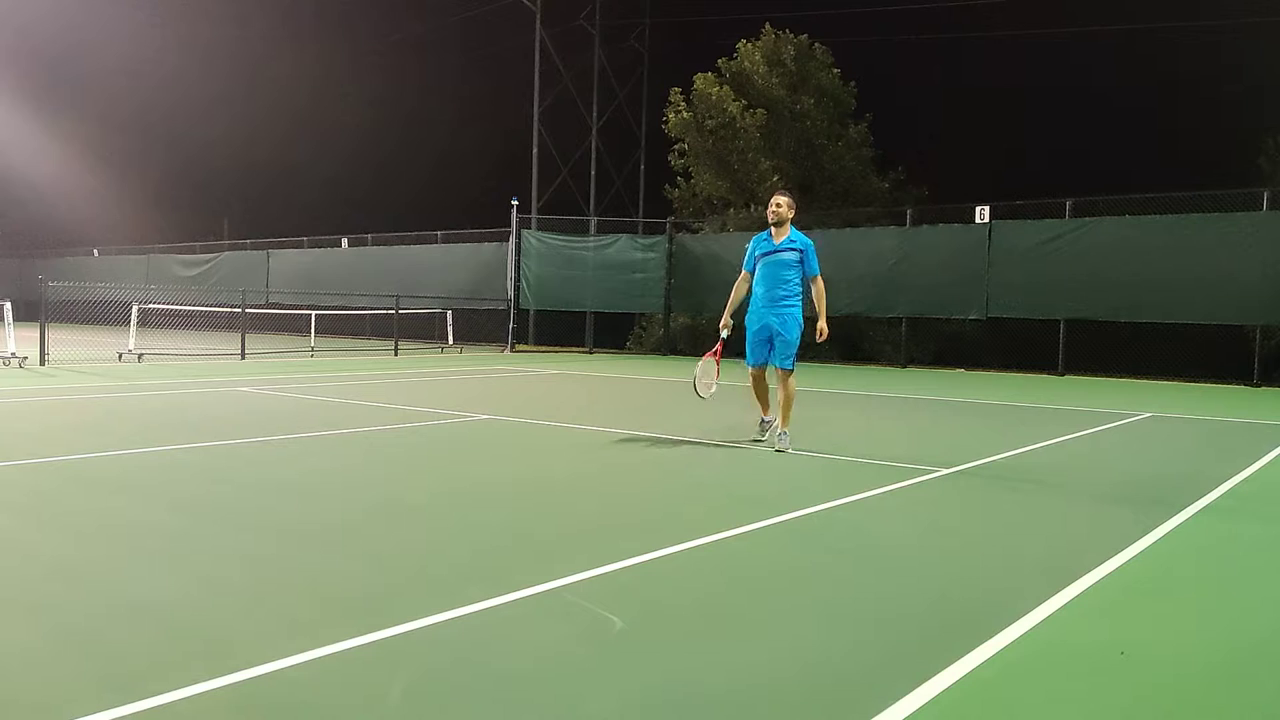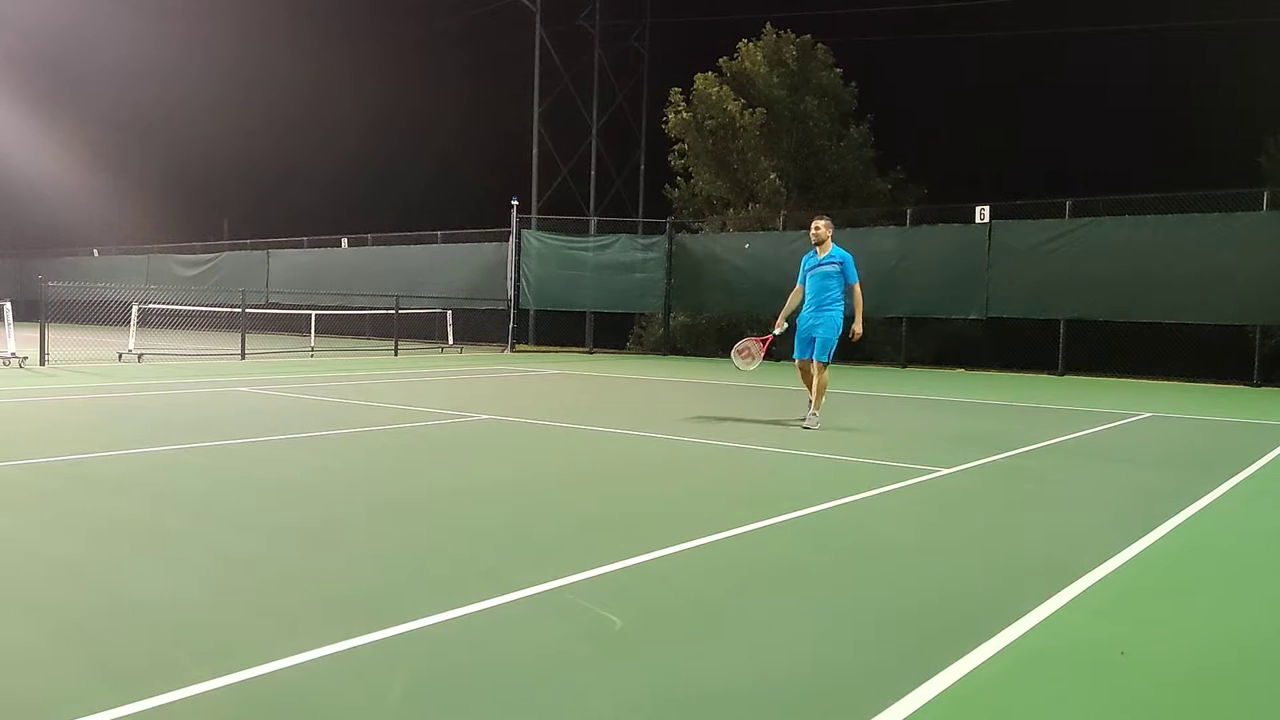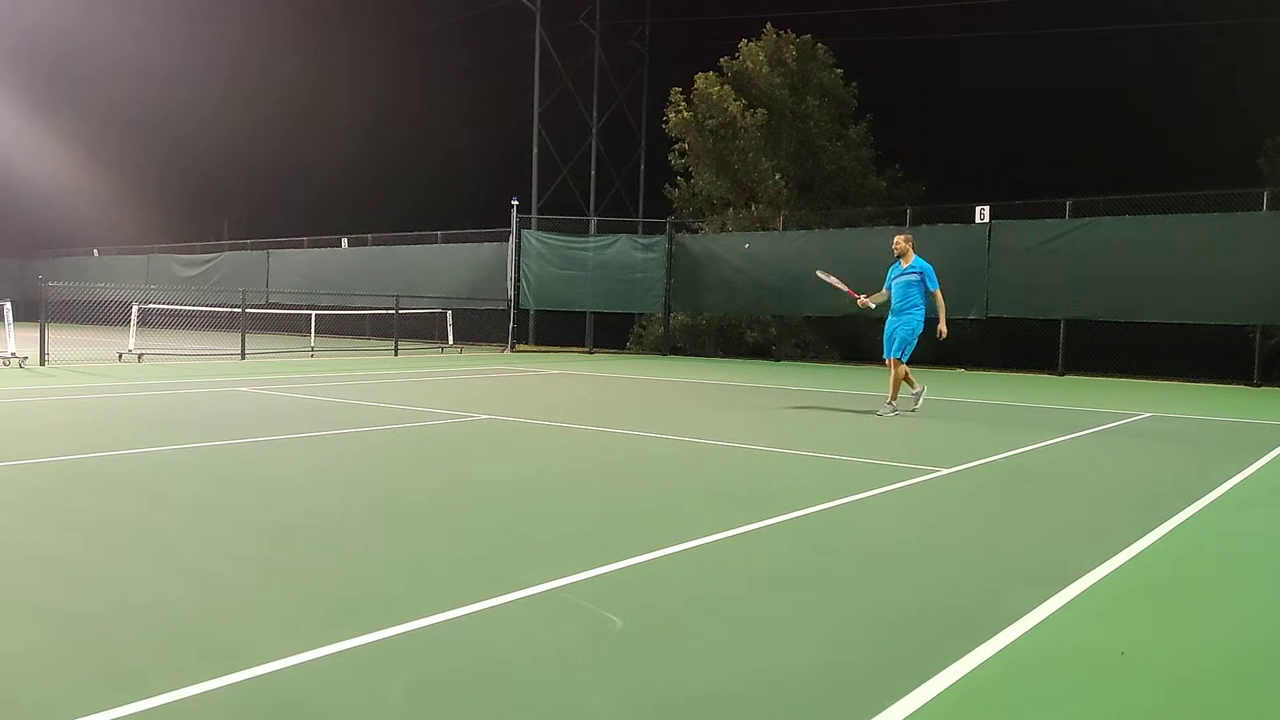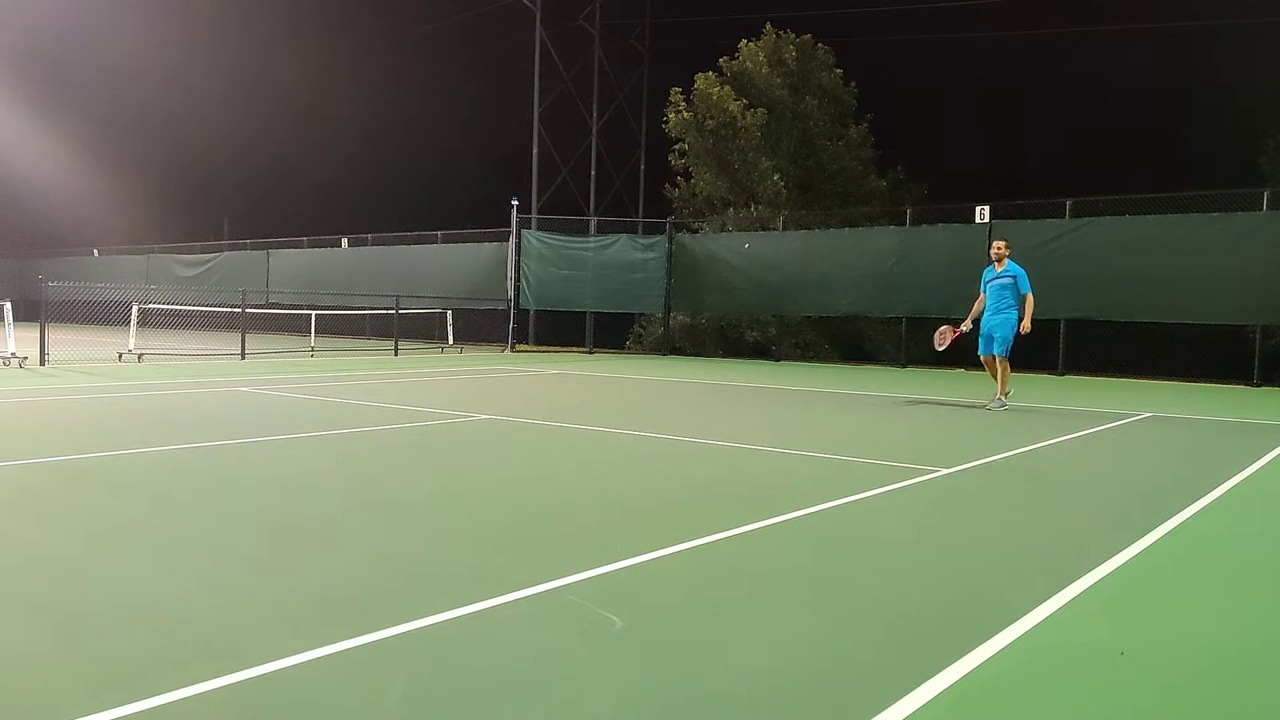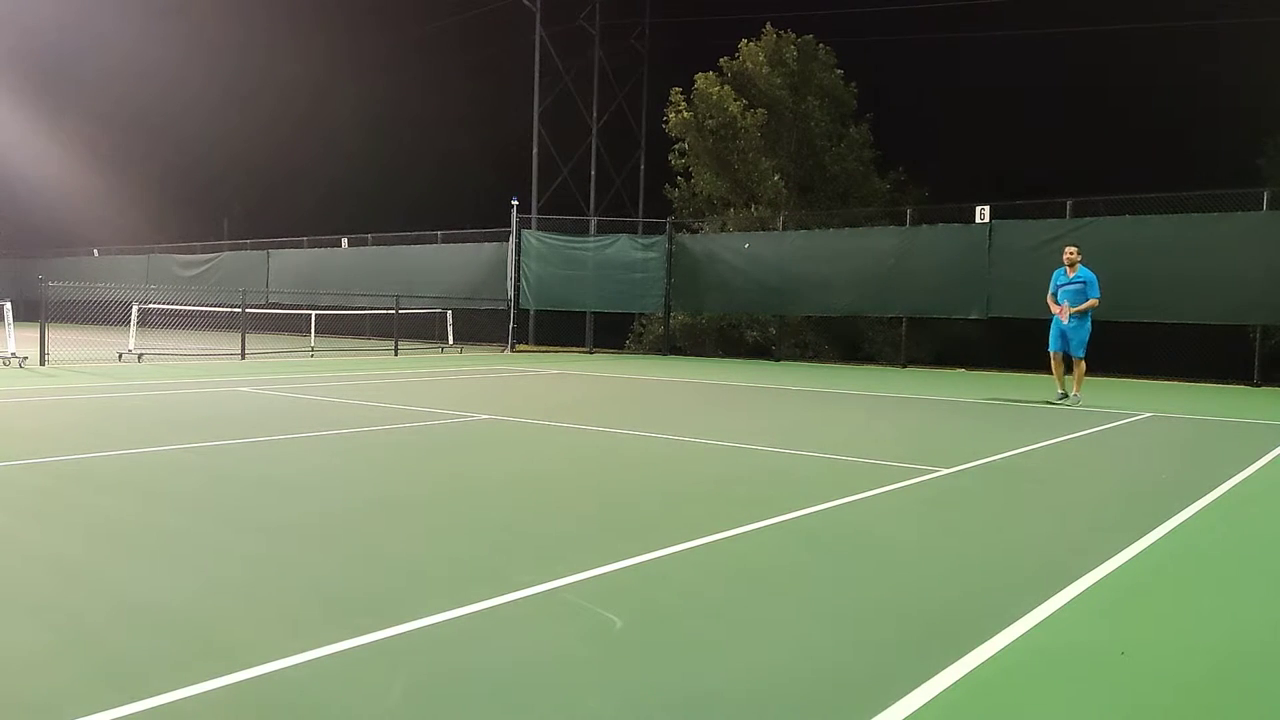
dt=1s
person 1, frame 1
left shoulder: (803, 243)
right shoulder: (756, 242)
left elbow: (816, 282)
right elbow: (743, 281)
left wrist: (822, 318)
right wrist: (728, 313)
left hip: (788, 317)
right hip: (758, 316)
left knee: (784, 373)
right knee: (756, 372)
left ankle: (784, 431)
right ankle: (766, 417)
person 1, frame 2
left shoulder: (843, 257)
right shoulder: (807, 259)
left elbow: (856, 290)
right elbow: (798, 291)
left wrist: (858, 321)
right wrist: (782, 316)
left hip: (830, 318)
right hip: (806, 318)
left knee: (820, 365)
right knee: (802, 363)
left ankle: (814, 413)
right ankle: (815, 399)
person 1, frame 3
left shoulder: (924, 268)
right shoulder: (894, 269)
left elbow: (937, 295)
right elbow: (885, 293)
left wrist: (942, 321)
right wrist: (868, 300)
left hip: (911, 320)
right hip: (893, 320)
left knee: (897, 361)
right knee: (890, 362)
left ankle: (892, 403)
right ankle: (917, 388)
person 1, frame 4
left shoulder: (1017, 272)
right shoulder: (987, 272)
left elbow: (1029, 297)
right elbow: (982, 298)
left wrist: (1027, 319)
right wrist: (969, 319)
left hip: (1006, 321)
right hip: (987, 320)
left knee: (1001, 358)
right knee: (986, 358)
left ankle: (1002, 398)
right ankle: (1003, 389)
person 1, frame 5
left shoulder: (1088, 276)
right shoulder: (1057, 274)
left elbow: (1095, 301)
right elbow: (1050, 295)
left wrist: (1074, 310)
right wrist: (1053, 306)
left hip: (1079, 323)
right hip: (1059, 321)
left knee: (1077, 358)
right knee: (1055, 355)
left ankle: (1076, 393)
right ankle: (1061, 391)
